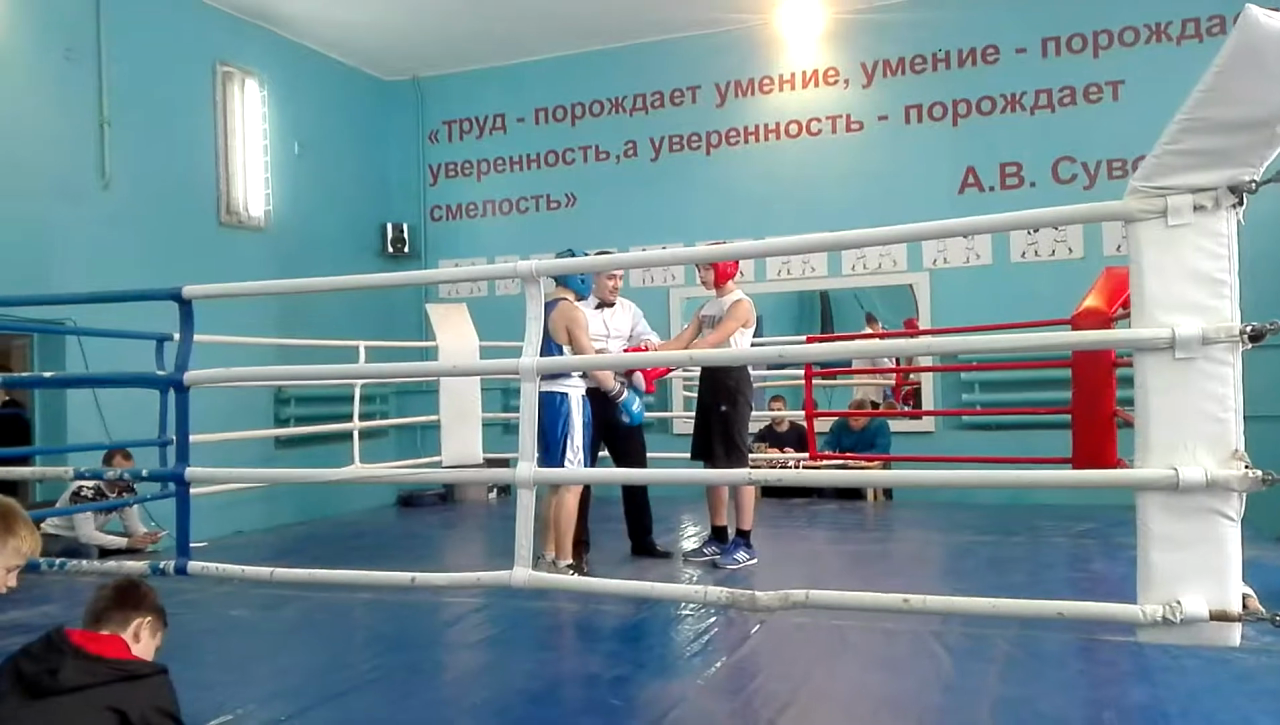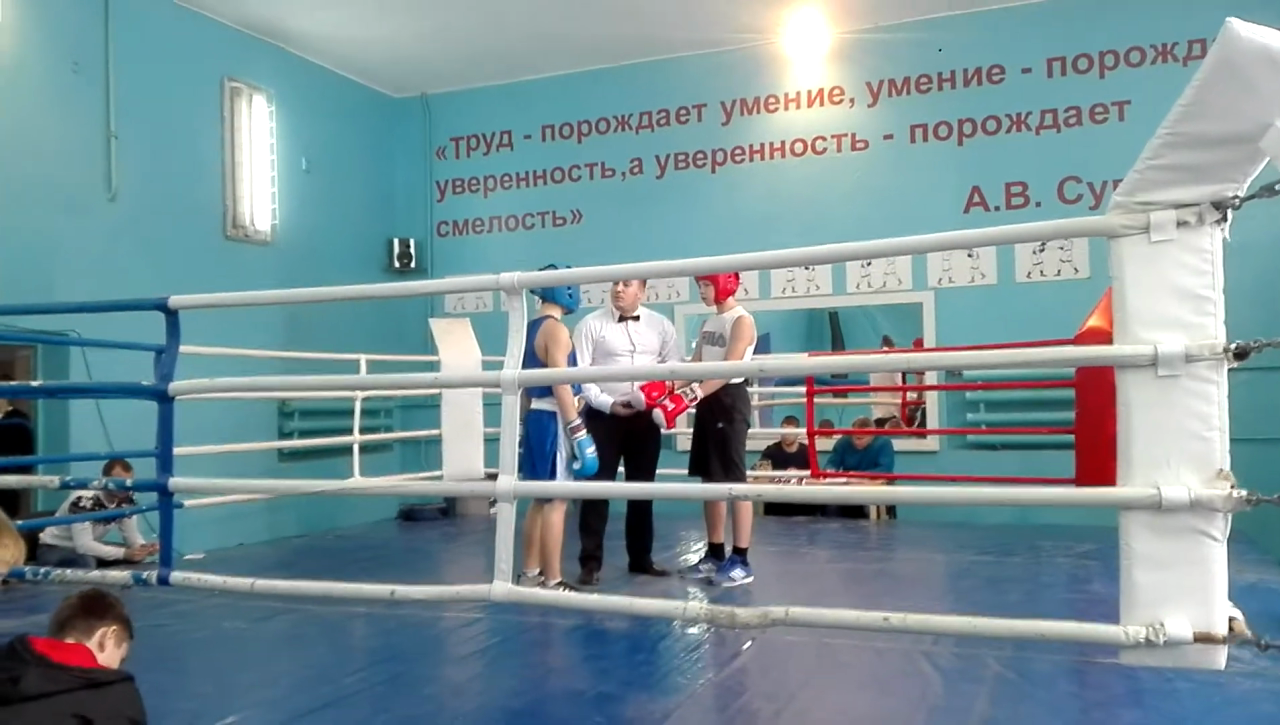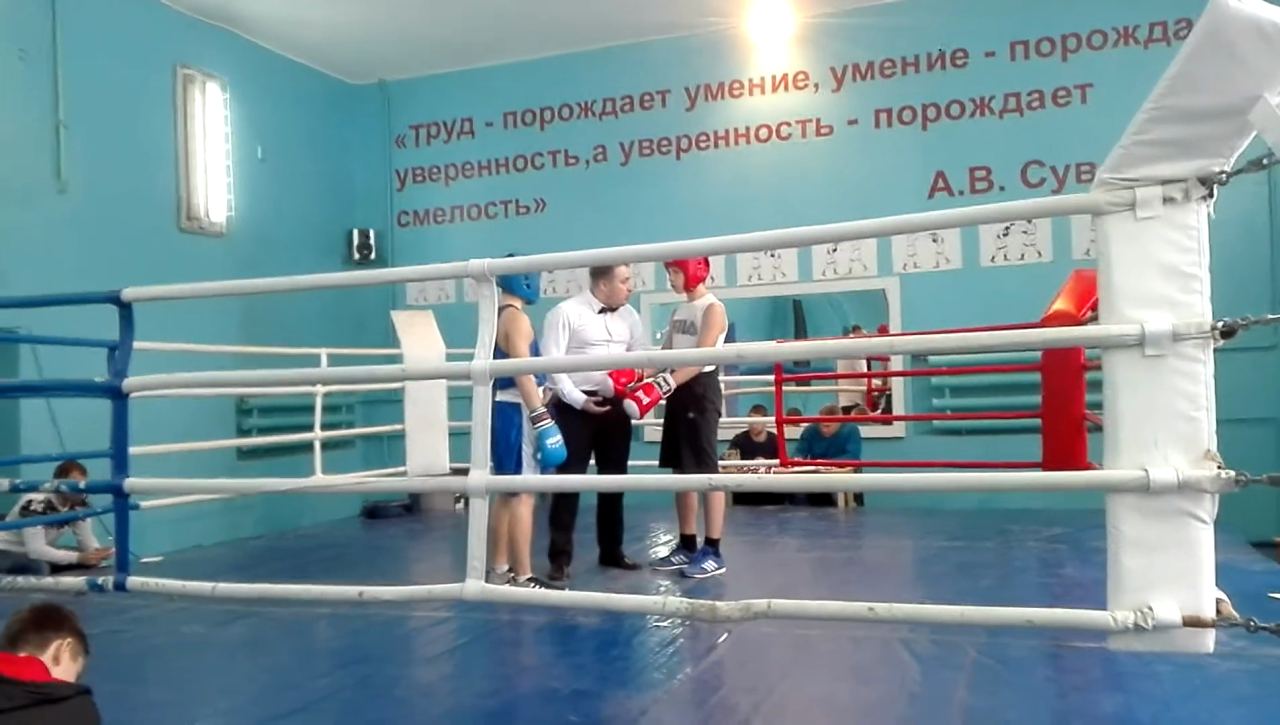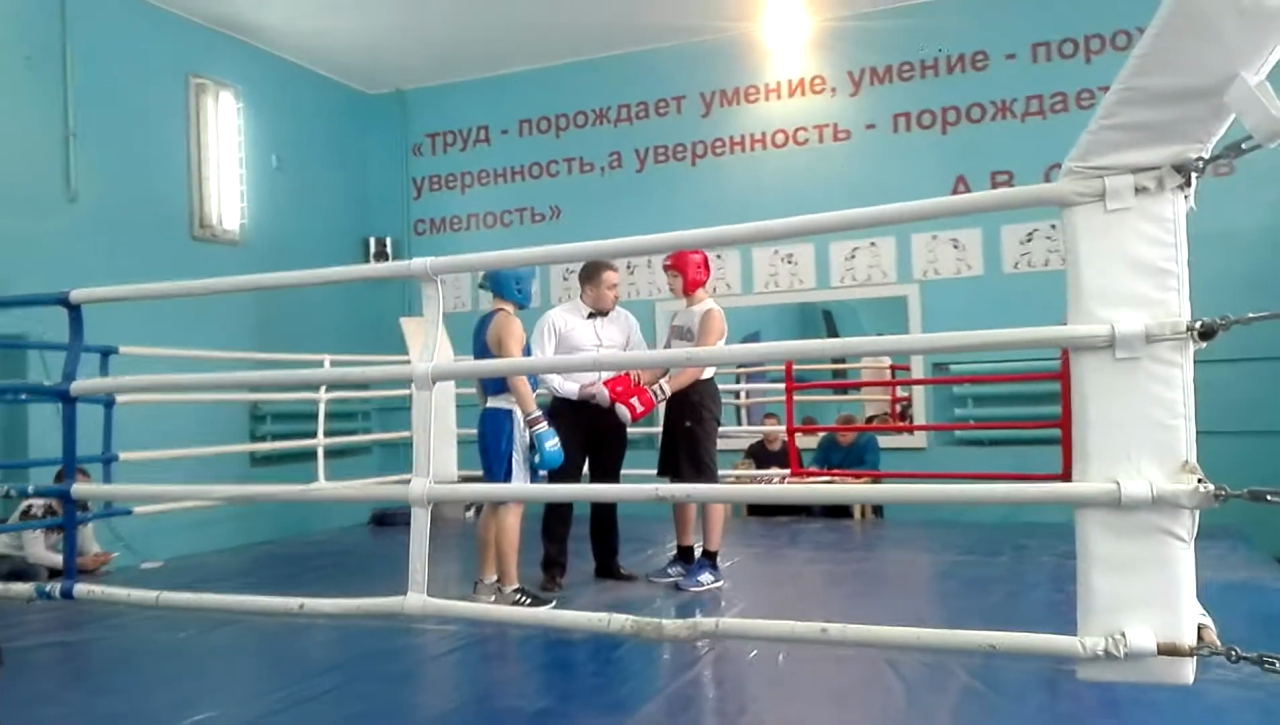
dt=1s
person 1, frame 1
left shoulder: (544, 311)
right shoulder: (572, 312)
right wrist: (620, 393)
left hip: (547, 397)
right hip: (567, 399)
left knee: (558, 483)
right knee: (571, 484)
left ankle: (548, 556)
right ankle: (563, 564)
person 1, frame 2
left shoulder: (530, 329)
right shoulder: (556, 330)
right elbow: (560, 385)
left wrist: (522, 428)
right wrist: (579, 431)
left hip: (534, 417)
right hip: (553, 419)
left knee: (540, 499)
right knee: (556, 501)
left ankle: (530, 573)
right ankle: (552, 582)
person 1, frame 3
left shoulder: (494, 318)
right shoulder: (517, 318)
right elbow: (523, 374)
right wrist: (541, 418)
left hip: (501, 408)
right hip: (518, 410)
left knee: (507, 492)
right knee: (523, 494)
left ankle: (499, 569)
right ankle: (523, 578)
person 1, frame 4
left shoulder: (484, 323)
right shoulder: (509, 322)
right elbow: (516, 377)
right wrist: (538, 422)
left hip: (492, 414)
right hip: (510, 417)
left knee: (495, 501)
right knee: (512, 503)
left ankle: (486, 582)
right ankle: (509, 589)
person 2, frame 1
left shoulder: (740, 304)
right shoulder: (706, 307)
left elbow: (710, 343)
right elbow: (679, 341)
left hip: (732, 381)
right hip: (709, 381)
left knee: (736, 462)
right knee: (712, 462)
left ankle: (744, 543)
right ankle: (718, 537)
person 2, frame 2
left shoulder: (742, 321)
right shoulder: (709, 323)
right elbow: (696, 366)
left wrist: (689, 395)
right wrist: (667, 387)
left hip: (729, 400)
right hip: (707, 402)
left knee: (734, 480)
right knee: (710, 480)
left ankle: (741, 561)
right ankle: (715, 554)
person 2, frame 3
left shoulder: (712, 309)
right shoulder: (680, 311)
left wrist: (663, 384)
right wrist: (637, 376)
left hip: (701, 390)
right hip: (678, 391)
left knee: (706, 471)
right knee: (682, 471)
left ankle: (713, 553)
right ankle: (687, 545)
person 2, frame 4
left shoulder: (710, 314)
right shoulder: (679, 316)
left elbow: (697, 366)
left wrist: (656, 392)
right wrist: (634, 382)
left hip: (699, 398)
right hip: (678, 399)
left knee: (705, 481)
right knee: (678, 481)
left ankle: (710, 564)
right ankle: (684, 557)
person 3, frame 1
left shoulder: (628, 310)
left elbow: (646, 338)
left wrist: (648, 343)
right hip: (583, 399)
left knee: (635, 468)
left ankle: (642, 540)
right ankle: (578, 546)
person 3, frame 2
left shoulder: (660, 325)
right shoulder: (591, 325)
left elbow: (674, 363)
right wrist: (607, 403)
left hip: (645, 415)
right hip: (603, 415)
left knee: (643, 487)
left ankle: (641, 558)
right ankle: (591, 563)
person 3, frame 3
left shoulder: (629, 316)
right shoulder: (566, 313)
left elbow: (641, 353)
right wrist: (579, 400)
left hip: (616, 406)
right hip: (576, 407)
left knee: (614, 479)
left ankle: (612, 551)
right ankle: (560, 558)
person 3, frame 4
left shoulder: (625, 320)
right shoulder: (555, 319)
right wrist: (574, 390)
left hip: (610, 413)
right hip: (569, 412)
right knee: (562, 488)
left ankle: (607, 562)
right ankle: (553, 568)
